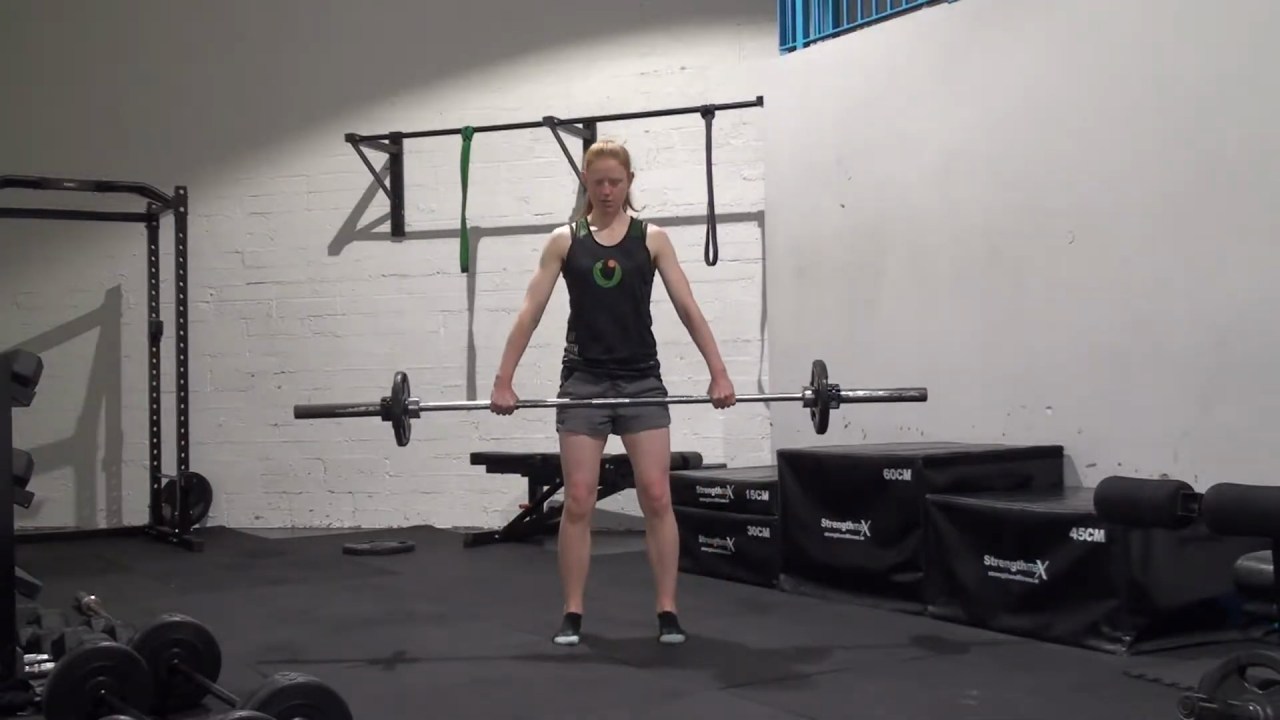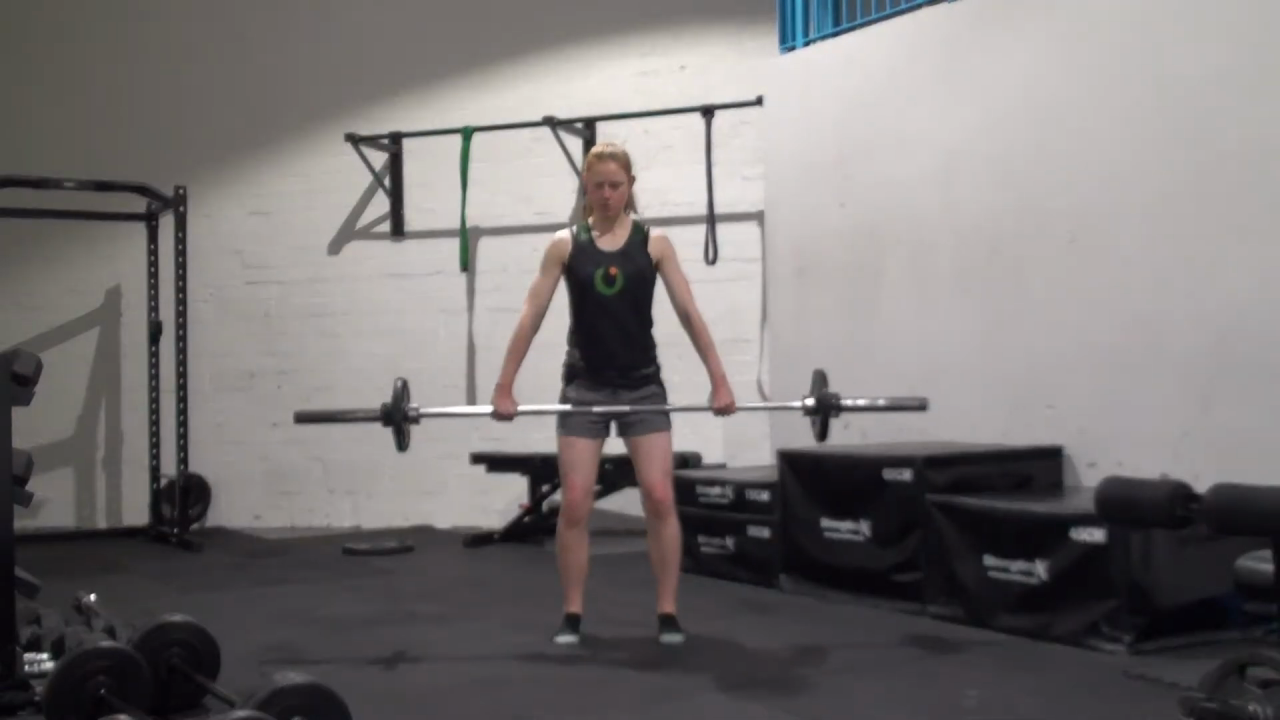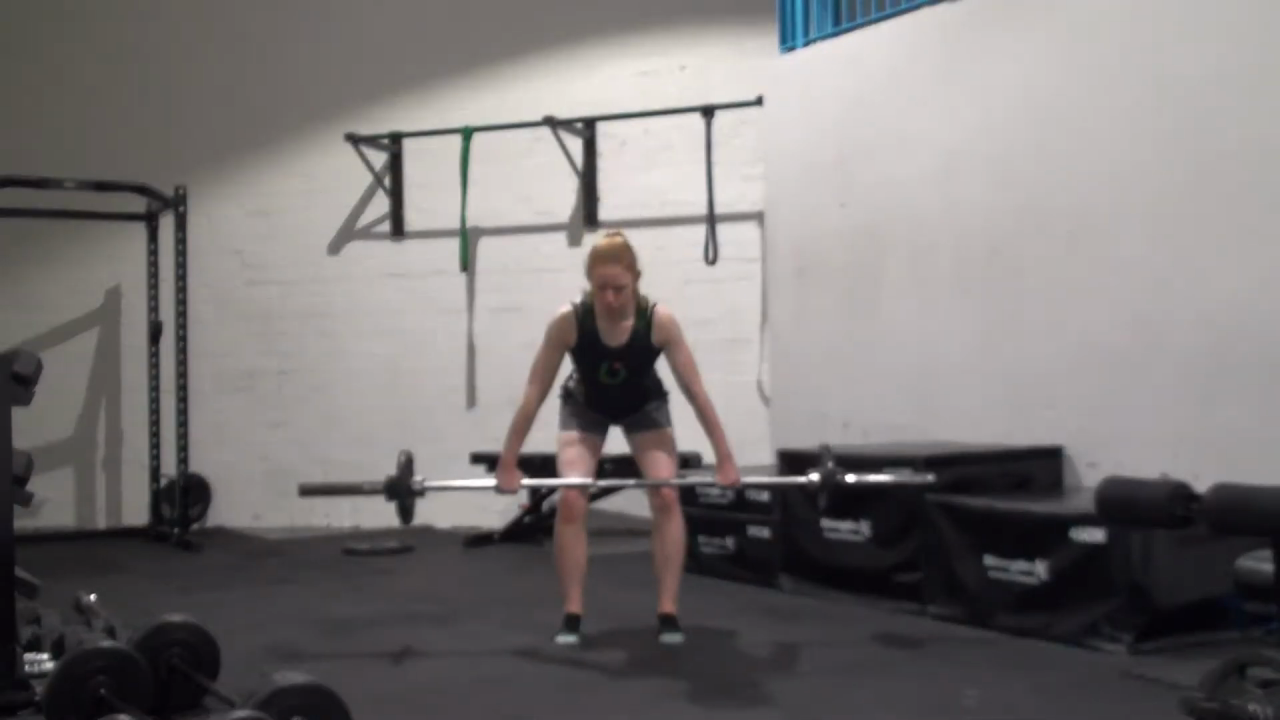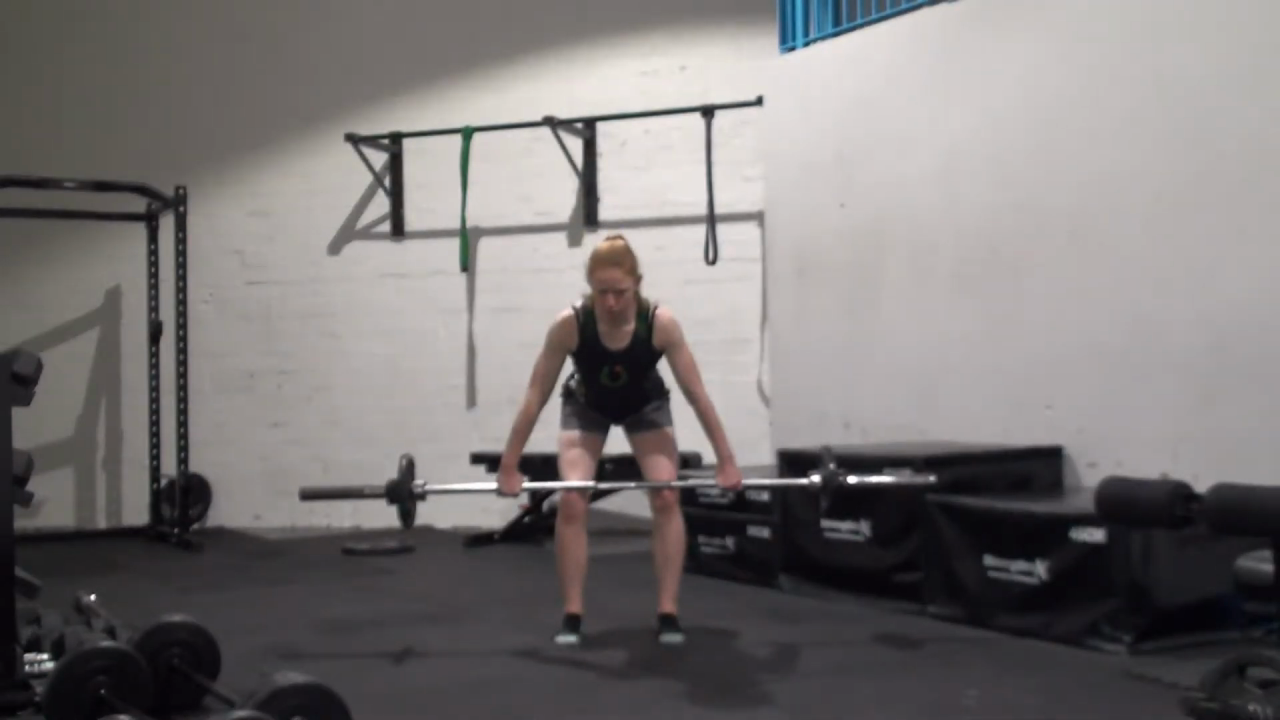
dt=0.7s
person 1, frame 1
left shoulder: (652, 238)
right shoulder: (564, 240)
left elbow: (688, 308)
right elbow: (530, 312)
left wrist: (719, 373)
right wrist: (503, 380)
left hip: (641, 379)
right hip: (583, 380)
left knee: (657, 498)
right knee: (578, 501)
left ankle: (668, 612)
right ankle: (572, 615)
person 1, frame 2
left shoulder: (654, 242)
right shoulder: (565, 244)
left elbow: (689, 314)
right elbow: (531, 317)
left wrist: (719, 380)
right wrist: (504, 385)
left hip: (642, 385)
right hip: (584, 386)
left knee: (660, 500)
right knee: (574, 504)
left ankle: (668, 613)
right ankle: (571, 615)
person 1, frame 3
left shoulder: (660, 321)
right shoulder: (567, 321)
left elbow: (695, 391)
right elbow: (534, 393)
left wrist: (724, 458)
right wrist: (508, 462)
left hip: (644, 406)
right hip: (585, 407)
left knee: (667, 496)
right knee: (571, 501)
left ankle: (668, 613)
right ankle: (572, 615)
person 1, frame 4
left shoulder: (661, 323)
right shoulder: (568, 325)
left elbow: (697, 393)
right elbow: (535, 396)
left wrist: (726, 460)
right wrist: (509, 465)
left hip: (645, 406)
right hip: (586, 407)
left knee: (667, 497)
right knee: (571, 501)
left ankle: (668, 612)
right ankle: (572, 615)
